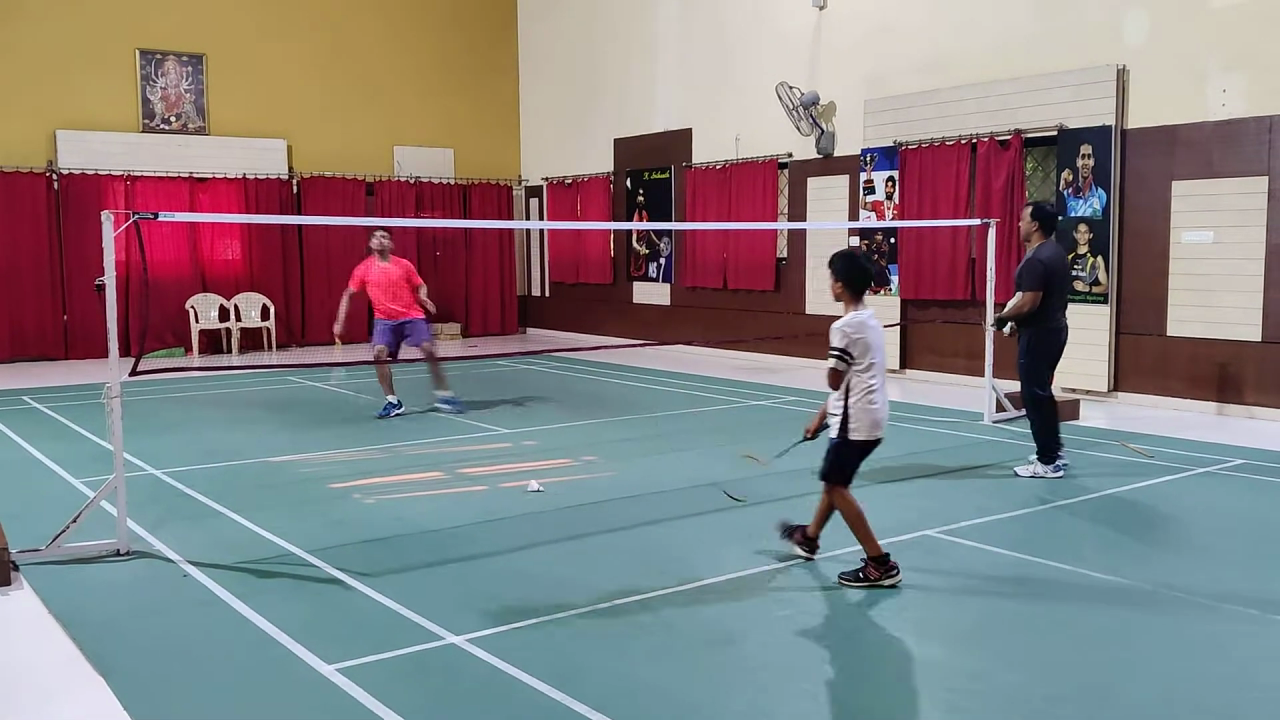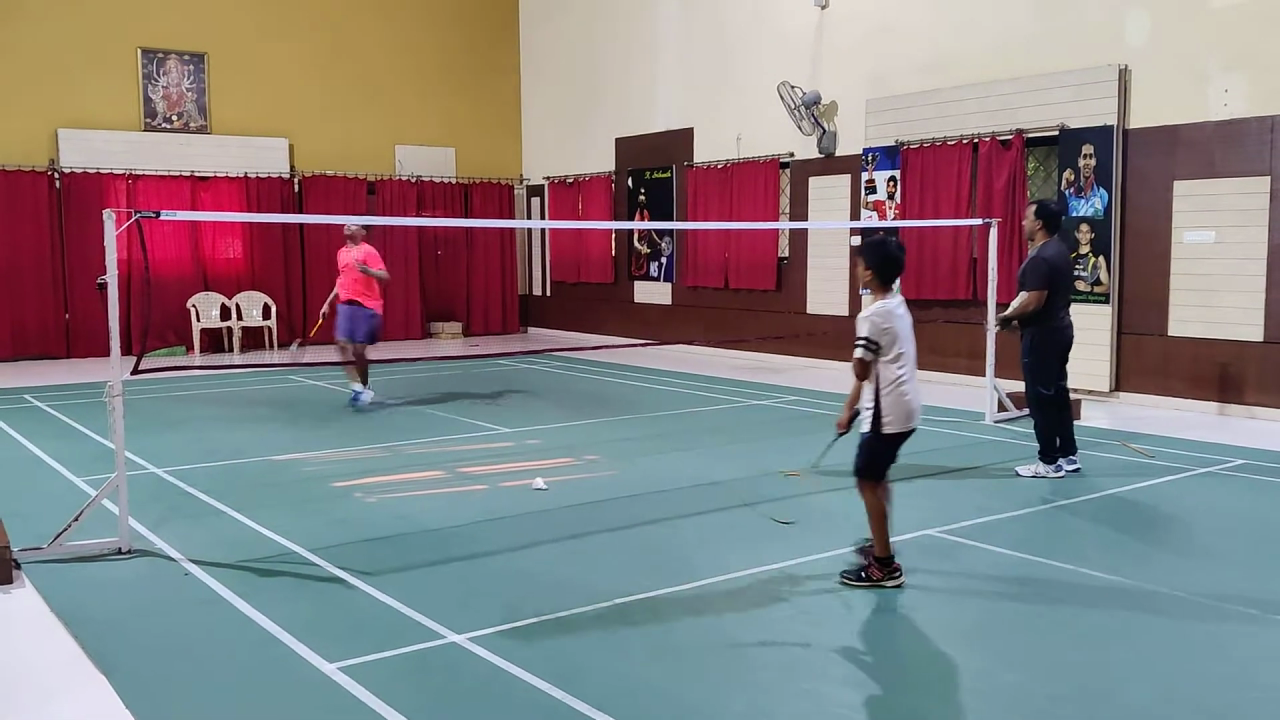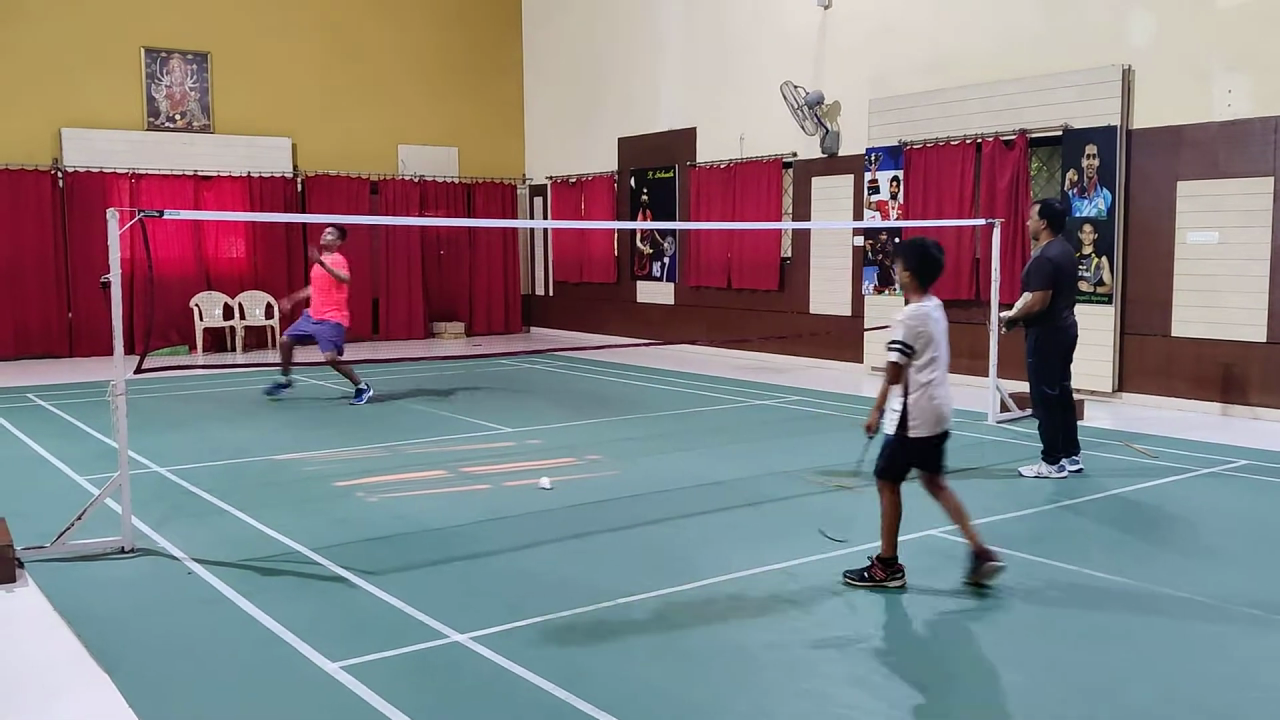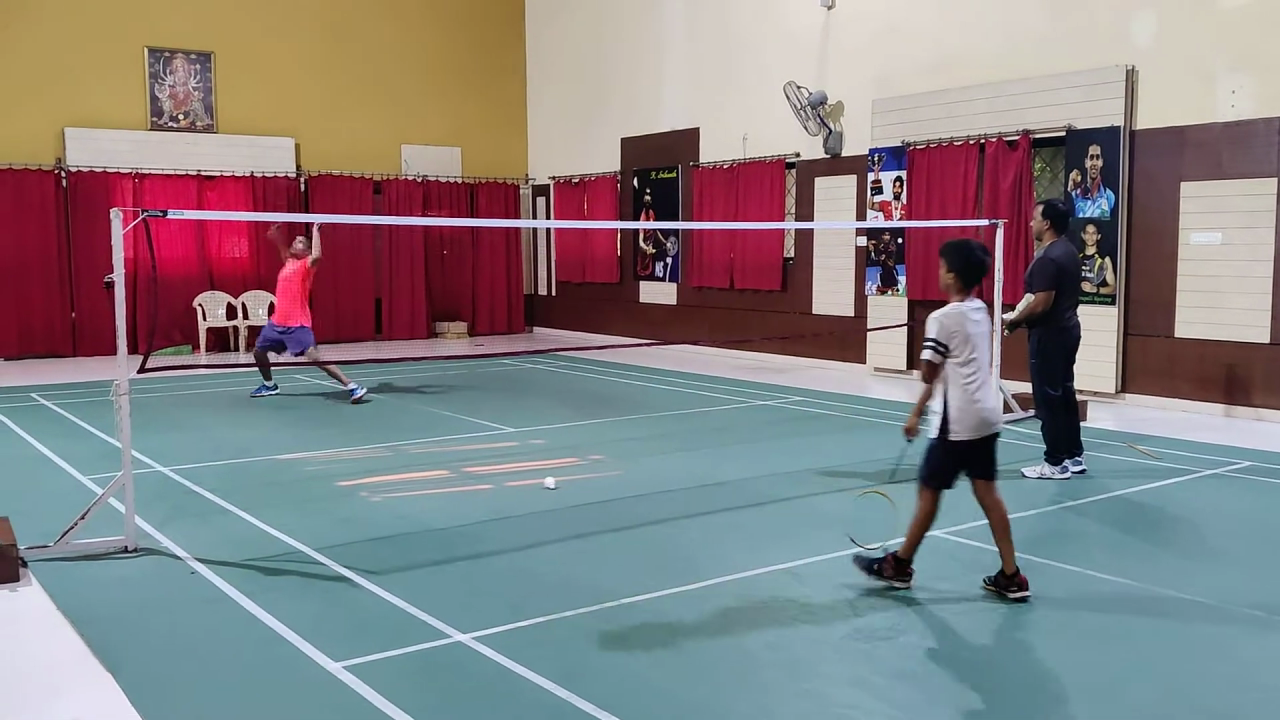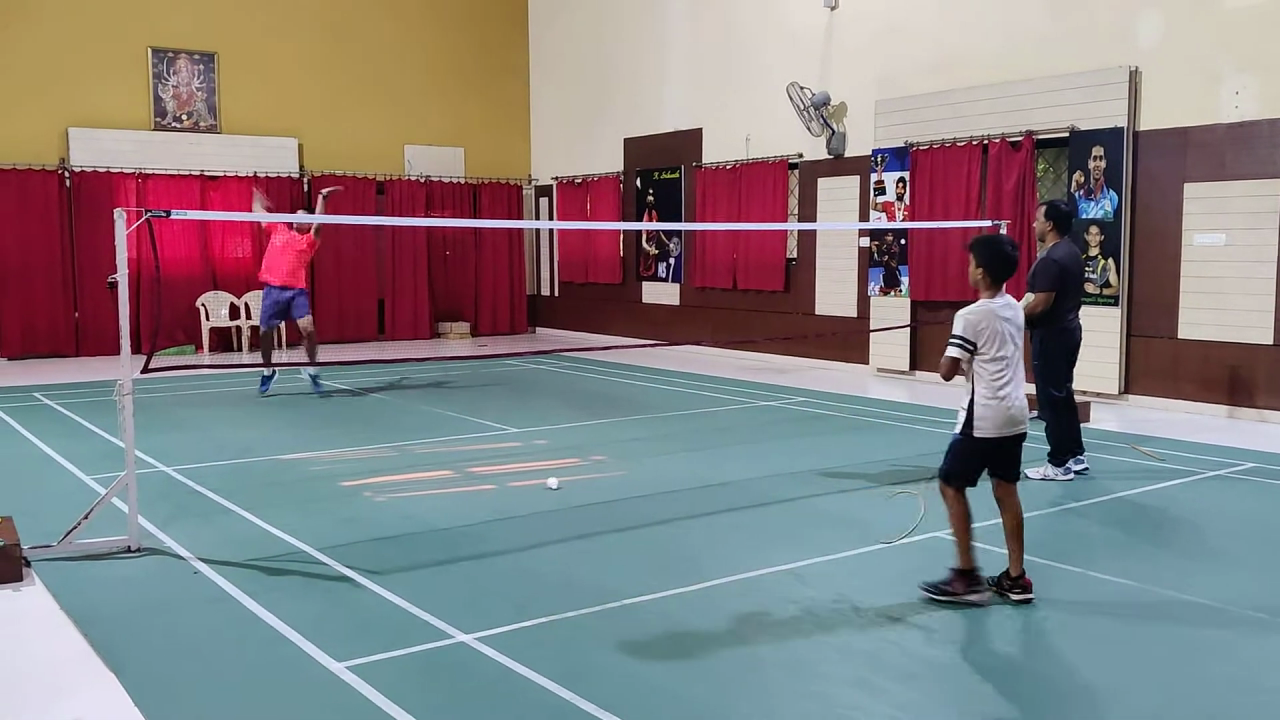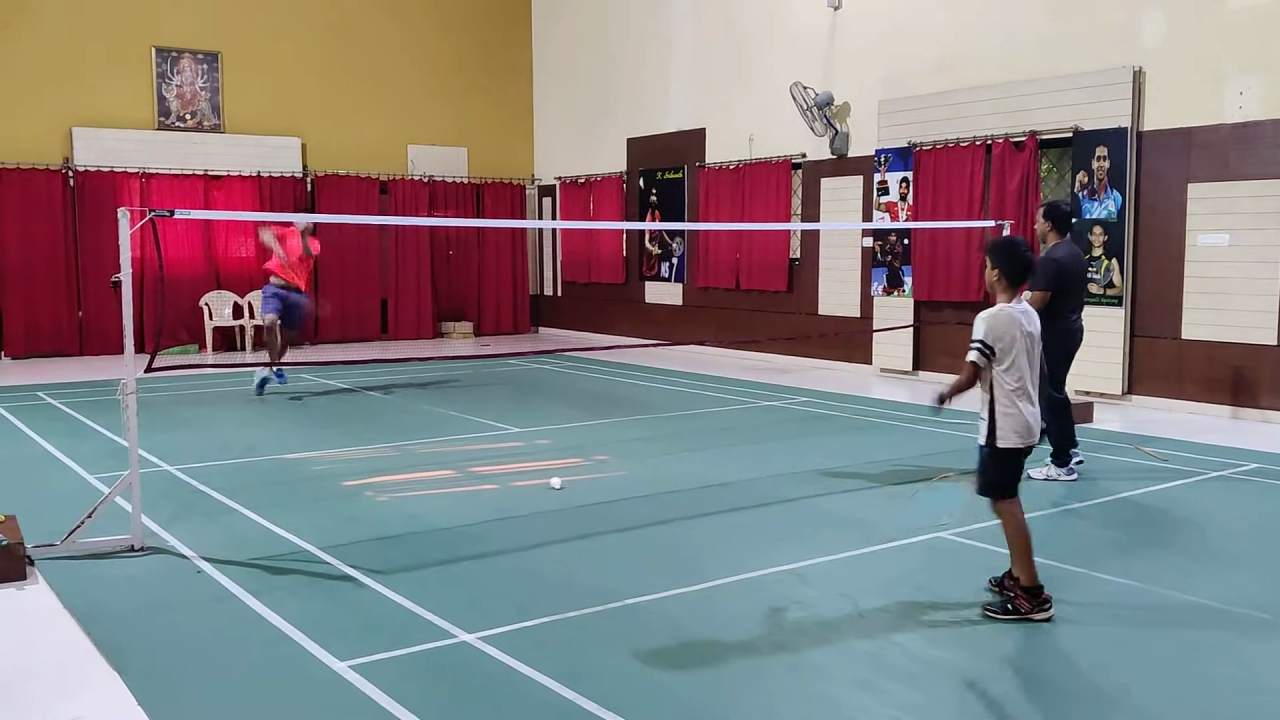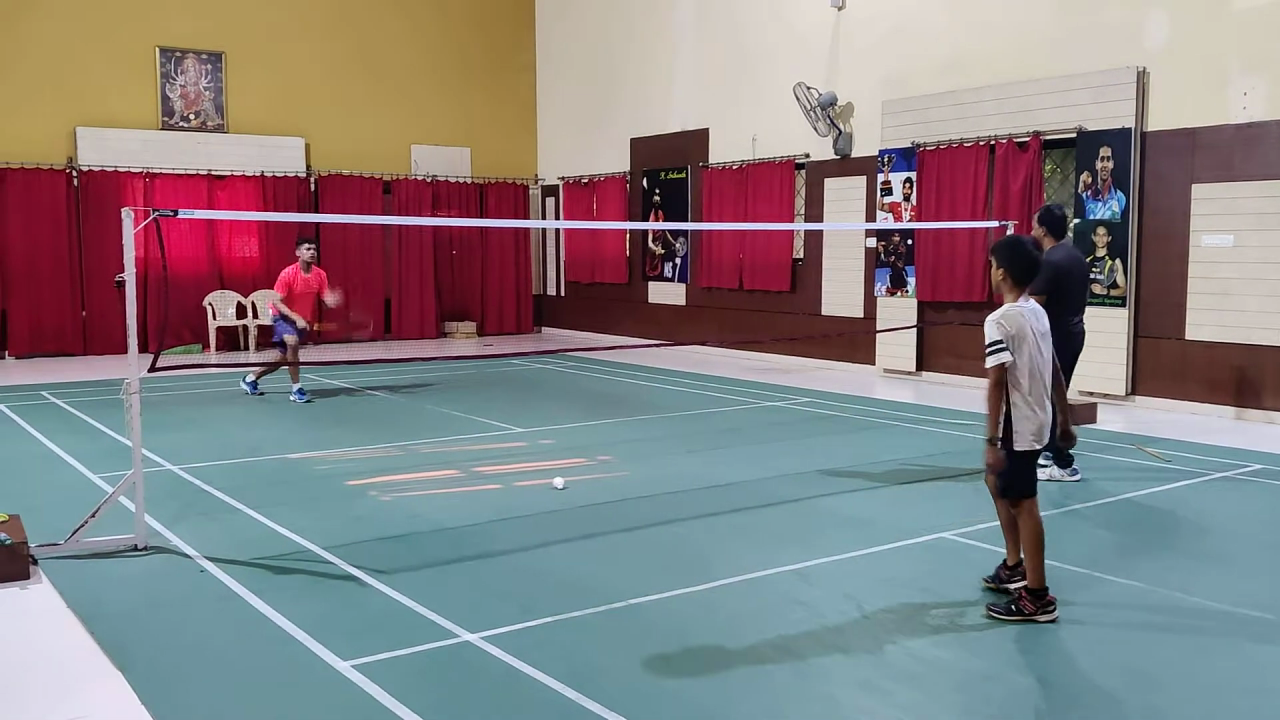
dt=0.2s
person 1, frame 1
left shoulder: (844, 327)
right shoulder: (869, 319)
left elbow: (834, 381)
right wrist: (821, 418)
left hip: (856, 420)
right hip: (869, 416)
left knee: (836, 487)
right knee: (834, 478)
left ankle: (881, 563)
right ankle: (809, 536)
person 1, frame 2
left shoulder: (872, 317)
right shoulder: (898, 306)
left elbow: (860, 372)
right wrist: (851, 409)
left hip: (886, 412)
right hip: (905, 407)
left knee: (868, 482)
right knee: (876, 477)
left ankle: (884, 566)
right ankle: (878, 548)
person 1, frame 3
left shoulder: (908, 318)
right shoulder: (936, 308)
left elbow: (893, 375)
right wrist: (879, 409)
left hip: (914, 417)
right hip: (938, 412)
left knee: (887, 482)
right knee: (934, 481)
left ankle: (887, 566)
right ankle: (980, 553)
person 1, frame 4
left shoulder: (943, 319)
right shoulder: (981, 312)
left elbow: (929, 374)
right wrist: (920, 411)
left hip: (956, 420)
right hip: (986, 416)
left knee: (929, 489)
right knee: (987, 491)
left ankle: (899, 564)
right ankle: (1011, 576)
person 1, frame 5
left shoulder: (970, 316)
right shoulder: (1014, 309)
left elbow: (948, 371)
left wrist: (954, 362)
left hip: (983, 419)
right hip: (1015, 415)
left knee: (951, 486)
right knee: (1006, 491)
left ankle: (966, 576)
right ankle: (1016, 578)
person 1, frame 6
left shoulder: (989, 319)
right shoulder: (1030, 315)
left elbow: (970, 376)
left wrist: (947, 393)
left hip: (1003, 426)
right hip: (1027, 421)
left knee: (1005, 503)
right knee: (1007, 497)
left ankle: (1032, 595)
right ankle: (1018, 576)
person 1, frame 7
left shoulder: (999, 321)
right shoulder: (1038, 313)
left elbow: (997, 384)
right elbow: (1056, 373)
left wrist: (991, 441)
right wrist: (1063, 421)
left hip: (1015, 427)
right hip: (1037, 420)
left knee: (1022, 503)
right knee: (999, 483)
left ankle: (1037, 597)
right ankle: (1014, 567)
person 2, frame 1
left shoulder: (1036, 260)
right shoulder: (1055, 253)
left elbow: (1029, 303)
left wrist: (1002, 316)
right wrist: (1013, 317)
left hip: (1038, 335)
right hip: (1053, 330)
left knee: (1034, 397)
right knee: (1042, 394)
left ankle: (1048, 462)
right ankle: (1054, 450)
person 2, frame 2
left shoulder: (1040, 258)
right shoulder: (1060, 251)
left elbow: (1034, 302)
left wrist: (1006, 316)
right wrist: (1016, 316)
left hip: (1042, 334)
right hip: (1059, 329)
left knee: (1040, 397)
right knee: (1058, 394)
left ankle: (1049, 462)
right ankle: (1068, 455)
person 2, frame 3
left shoulder: (1045, 258)
right shoulder: (1065, 251)
left elbow: (1038, 302)
left wrist: (1012, 318)
right wrist: (1017, 315)
left hip: (1046, 335)
right hip: (1064, 330)
left knee: (1044, 399)
right knee: (1062, 394)
left ankle: (1052, 462)
right ankle: (1070, 455)
person 2, frame 4
left shoulder: (1048, 259)
right shoulder: (1068, 252)
left elbow: (1041, 304)
left wrist: (1014, 320)
right wrist: (1020, 315)
left hip: (1049, 336)
right hip: (1066, 330)
left knee: (1047, 400)
right knee: (1064, 395)
left ankle: (1055, 463)
right ankle: (1073, 456)
person 2, frame 5
left shoulder: (1051, 259)
right shoulder: (1071, 253)
left elbow: (1041, 304)
right wrist: (1024, 311)
left hip: (1051, 336)
right hip: (1068, 331)
left knee: (1051, 400)
right knee: (1063, 395)
left ankle: (1059, 464)
right ankle: (1075, 455)
person 2, frame 6
left shoulder: (1050, 259)
right shoulder: (1075, 253)
left elbow: (1037, 302)
right wrist: (1025, 304)
left hip: (1053, 335)
right hip: (1069, 330)
left knee: (1051, 399)
right knee: (1057, 393)
left ankle: (1062, 465)
right ankle: (1070, 448)
person 2, frame 7
left shoulder: (1047, 262)
right shoulder: (1077, 257)
left hip: (1054, 338)
right hip: (1072, 333)
left ankle: (1064, 466)
right ankle: (1048, 450)
person 3, frame 1
left shoulder: (404, 265)
right shoulder: (362, 269)
left elbow: (420, 286)
right elbow: (348, 295)
left wrist: (424, 298)
right wrist: (340, 321)
left hip: (412, 318)
right hip: (385, 320)
left knee: (428, 350)
right knee: (379, 353)
left ankle: (443, 395)
right ankle: (392, 401)
person 3, frame 2
left shoulder: (368, 251)
right shoulder: (341, 253)
left elbow: (384, 276)
left wrist: (367, 270)
right wrist: (328, 302)
left hip: (368, 306)
right hip: (347, 305)
left knee: (358, 349)
right knee: (343, 344)
left ankle: (364, 386)
right ankle: (357, 388)
person 3, frame 3
left shoulder: (337, 260)
right shoulder: (319, 260)
left elbow: (345, 279)
left wrist: (323, 264)
right wrist: (293, 298)
left hip: (332, 318)
right hip: (313, 315)
left knee: (331, 358)
right knee: (285, 341)
left ankle: (362, 387)
right ankle: (284, 381)
person 3, frame 4
left shoulder: (305, 264)
right shoulder: (289, 263)
left elbow: (317, 255)
left wrist: (315, 229)
right wrist: (278, 238)
left hip: (298, 324)
right hip: (277, 322)
left knee: (314, 357)
right knee: (259, 352)
left ankle: (352, 387)
right ankle: (269, 385)
person 3, frame 5
left shoulder: (310, 239)
right shoulder: (279, 230)
left elbow: (317, 226)
right elbow: (258, 209)
left wrist: (322, 197)
right wrist: (257, 194)
left hip: (297, 291)
right hip: (273, 291)
left knee: (308, 329)
right knee: (265, 332)
left ankle: (311, 370)
right ankle: (268, 371)
person 3, frame 6
left shoulder: (314, 243)
right shoulder: (284, 233)
left elbow: (308, 256)
right elbow: (264, 235)
left wrist: (305, 235)
right wrist: (276, 246)
left hip: (297, 293)
right hip: (276, 288)
left knee: (288, 338)
right knee: (269, 322)
left ankle: (266, 371)
right ankle: (274, 369)
person 3, frame 7
left shoulder: (321, 275)
right shoulder: (287, 274)
left elbow: (325, 298)
right elbow: (277, 303)
left wrist: (332, 301)
right wrist: (296, 318)
left hip: (303, 320)
right hip: (285, 316)
left knee: (287, 357)
right knee: (292, 342)
left ankle: (250, 379)
right ankle: (296, 388)
